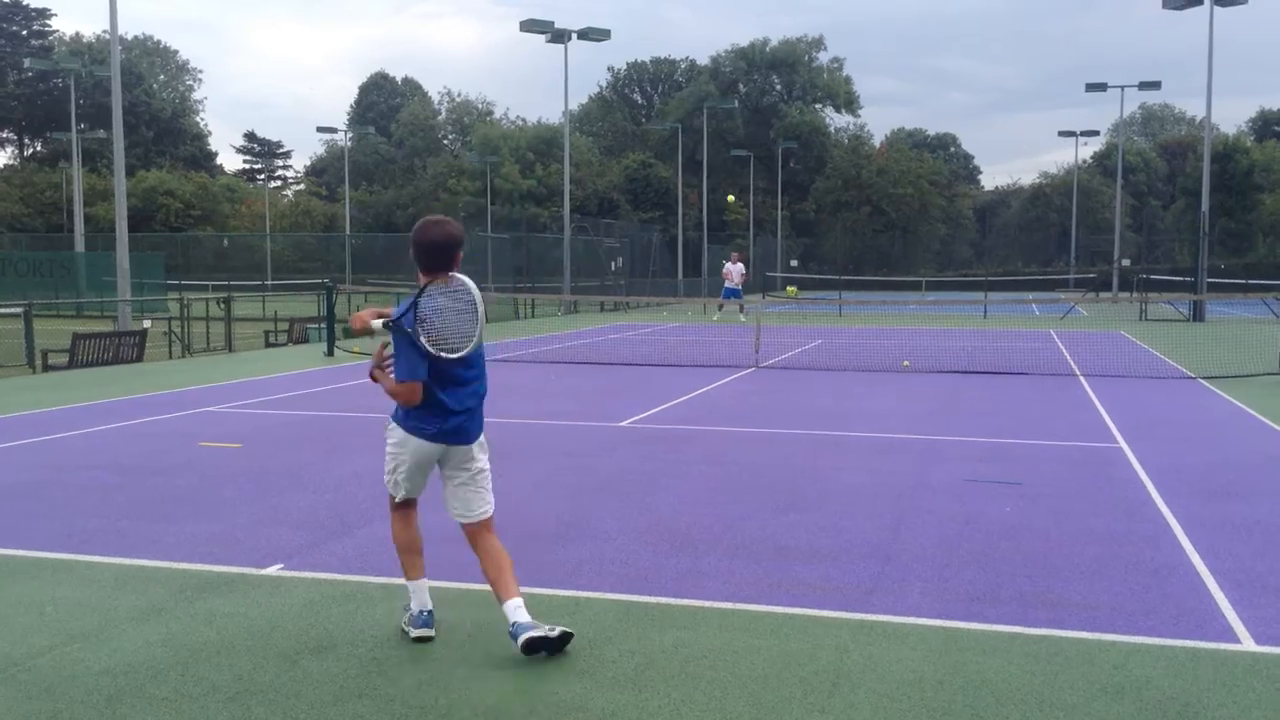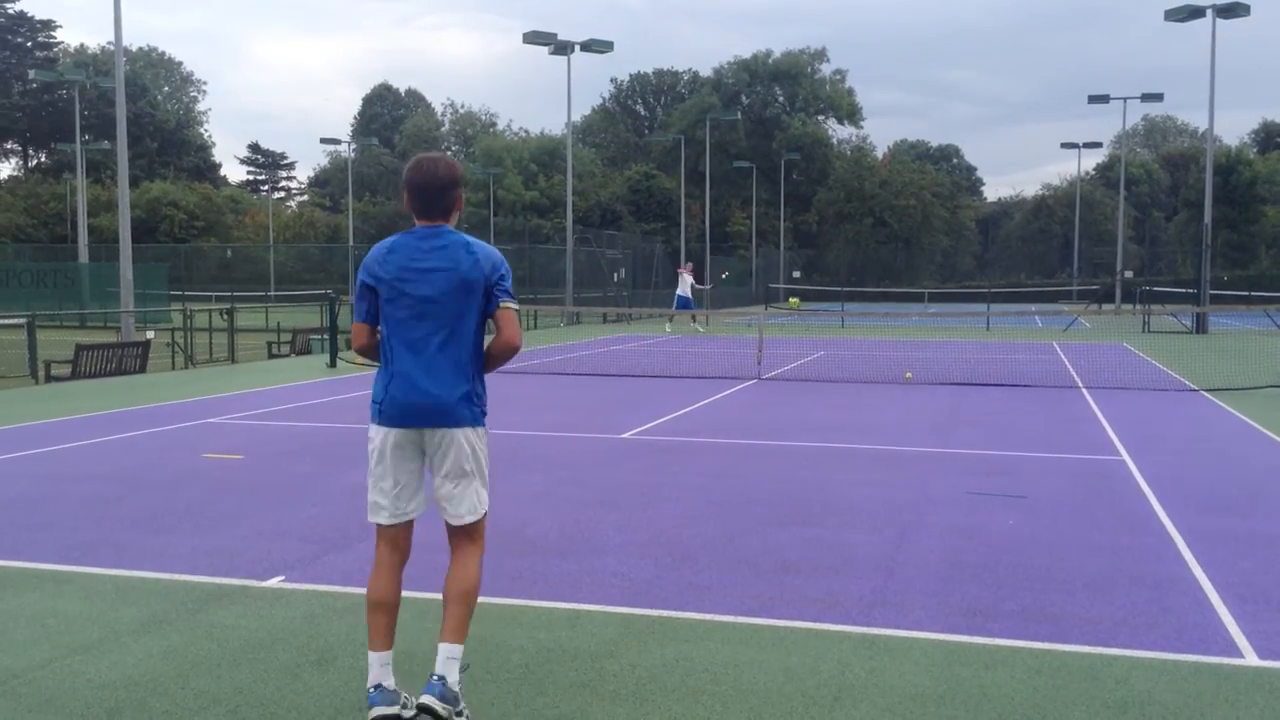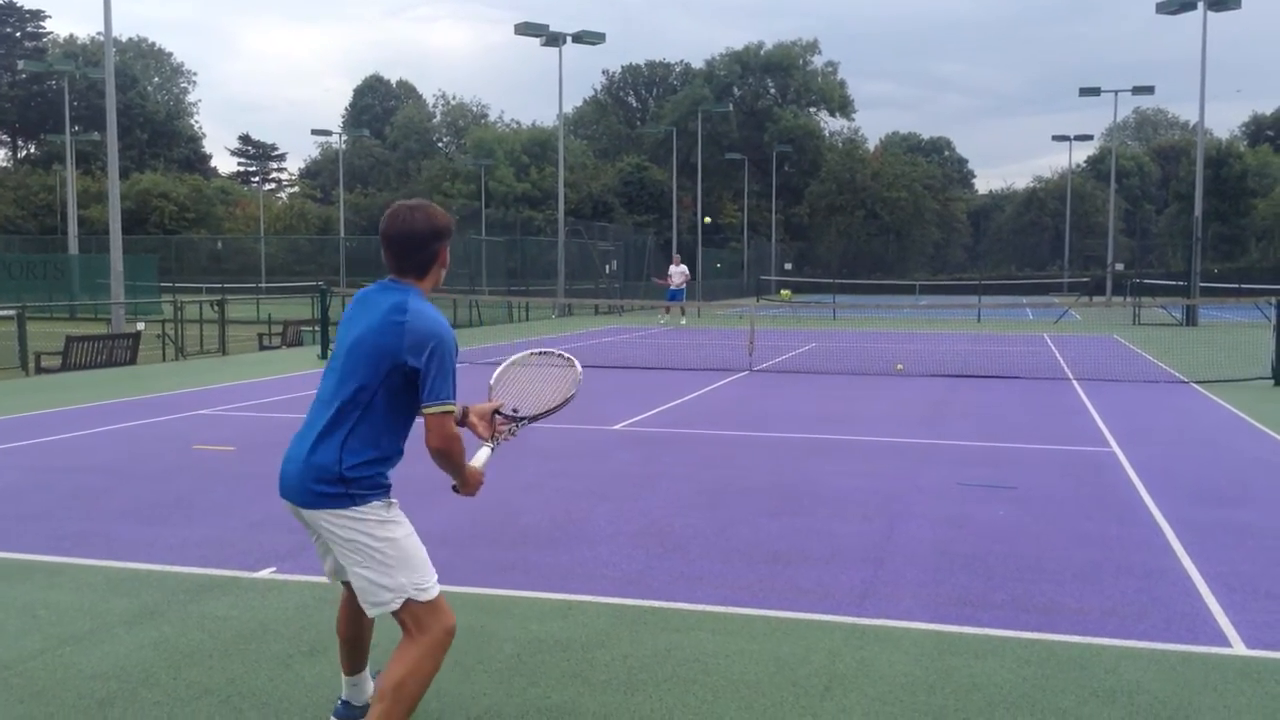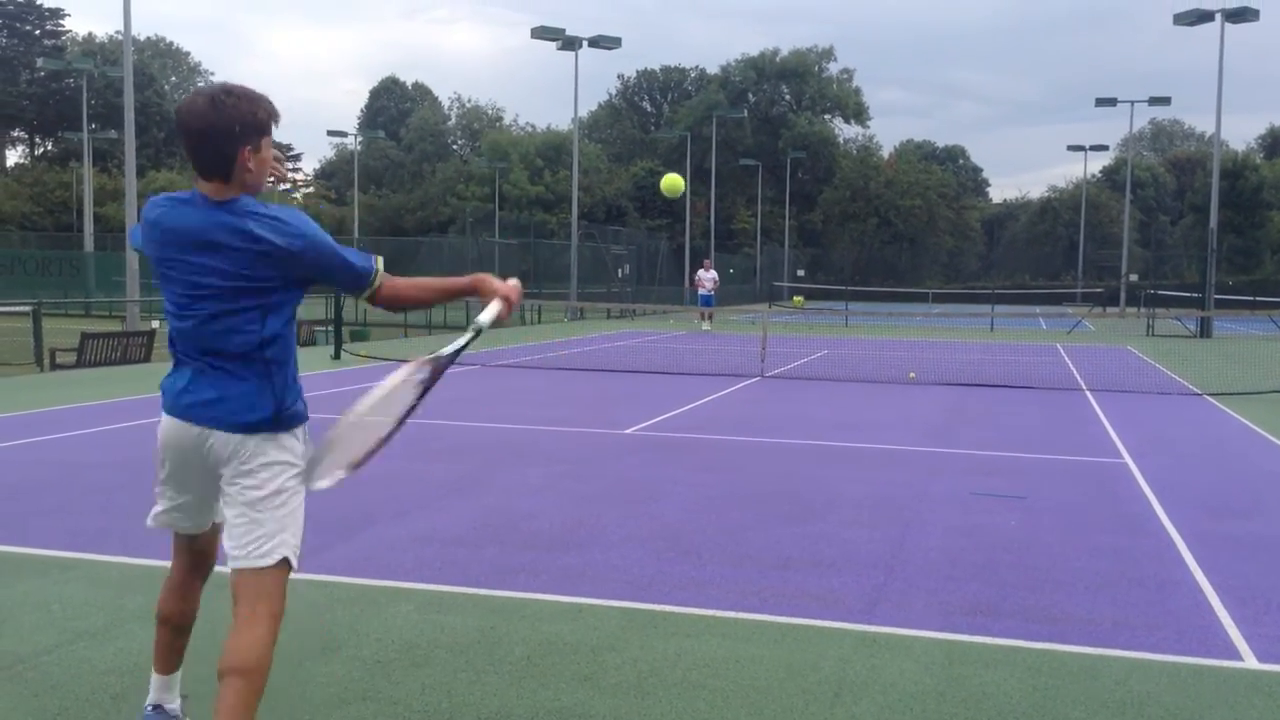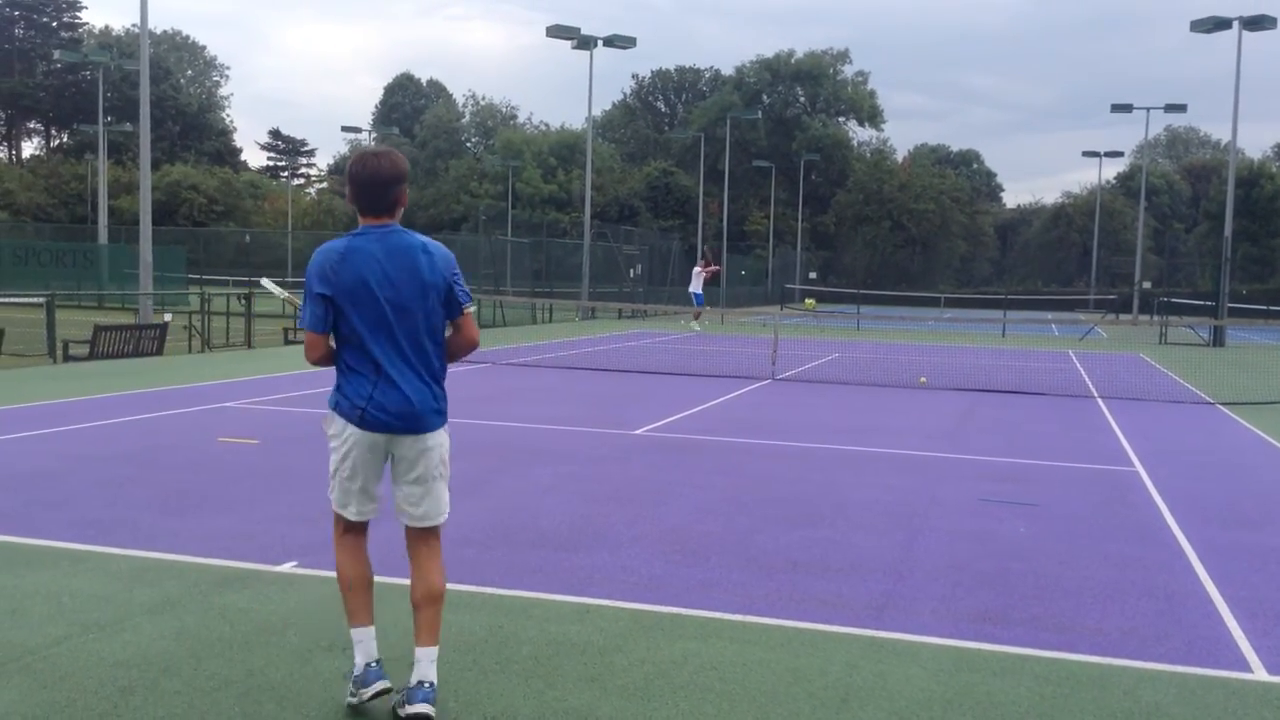
dt=1s
person 1, frame 1
left shoulder: (411, 320)
left elbow: (410, 396)
left wrist: (380, 376)
right wrist: (375, 318)
left hip: (416, 431)
right hip: (464, 432)
left knee: (403, 508)
right knee: (482, 534)
left ankle: (420, 609)
right ankle: (522, 624)
person 1, frame 2
left shoulder: (380, 258)
right shoulder: (486, 259)
left elbow: (362, 342)
right elbow: (510, 341)
left hip: (394, 412)
right hip: (457, 414)
left knee: (390, 547)
right knee: (467, 543)
person 1, frame 3
left shoulder: (364, 302)
right shoulder: (430, 328)
right elbow: (439, 441)
left wrist: (463, 413)
right wrist: (465, 475)
left hip: (303, 477)
right hip: (347, 490)
left knee: (364, 585)
right knee: (431, 626)
person 1, frame 4
left shoulder: (158, 216)
right shoulder: (286, 234)
right elbow: (388, 293)
left wrist: (242, 189)
right wrist: (477, 285)
left hip: (183, 419)
right hip: (259, 430)
left knee: (191, 562)
right knee: (257, 604)
person 1, frame 5
left shoulder: (328, 260)
right shoulder: (436, 256)
left elbow: (316, 352)
right elbow: (467, 338)
left hip: (358, 415)
right hip: (423, 417)
left knee: (350, 533)
right knee: (425, 544)
left ankle: (367, 665)
